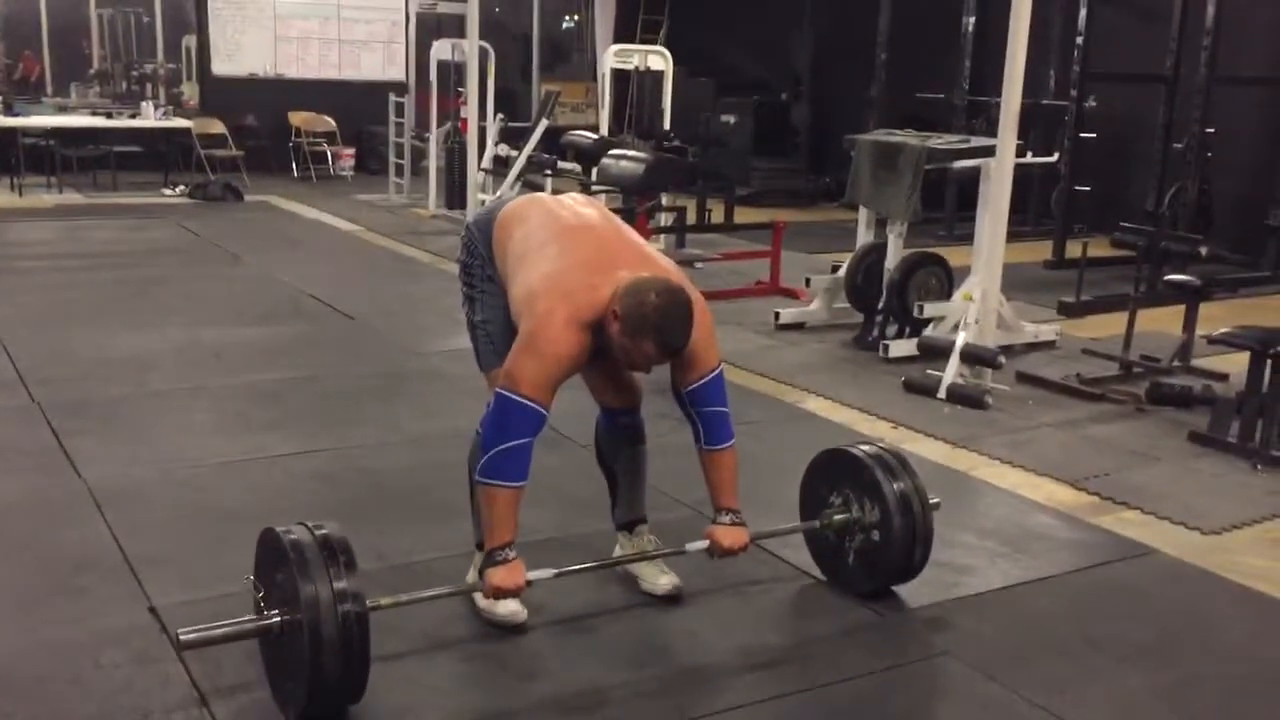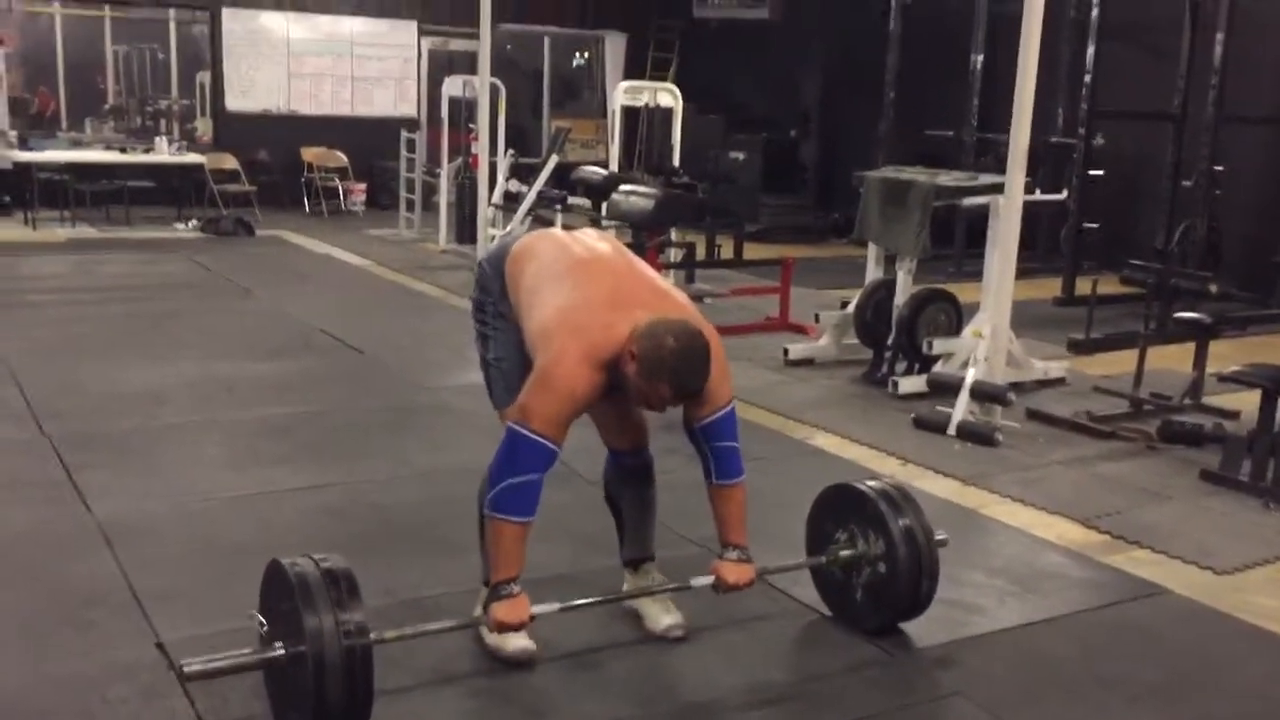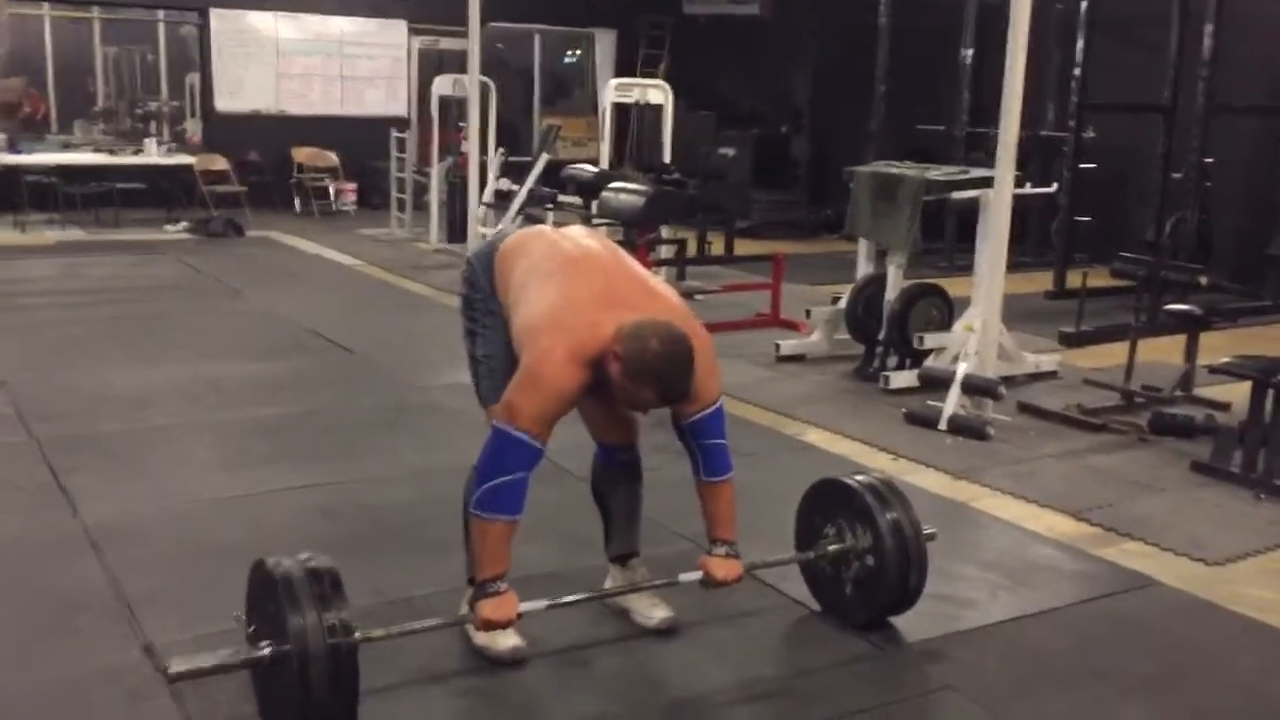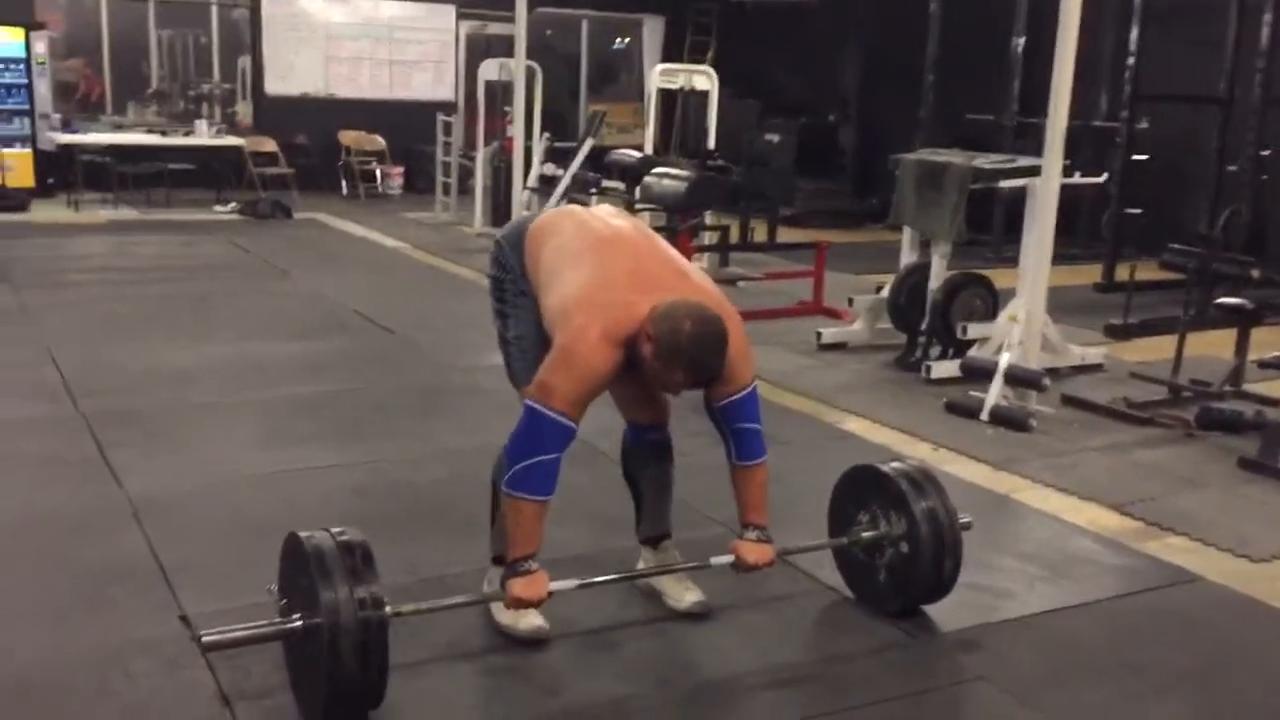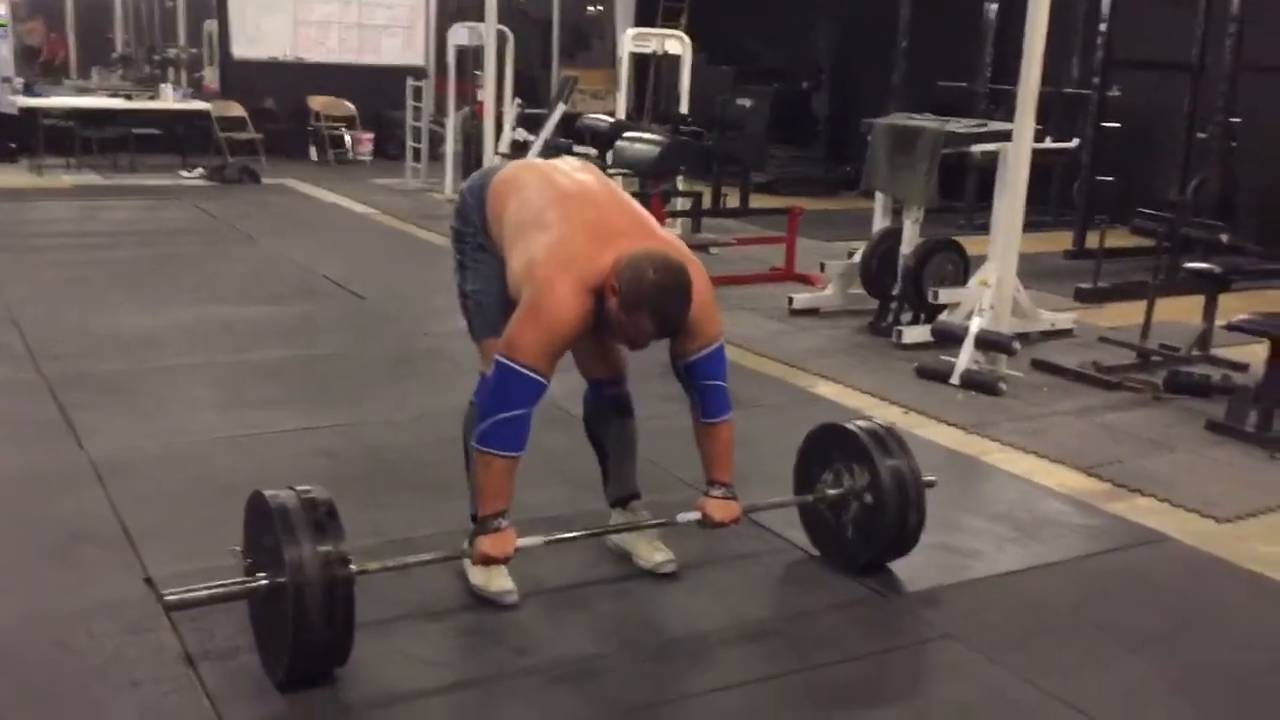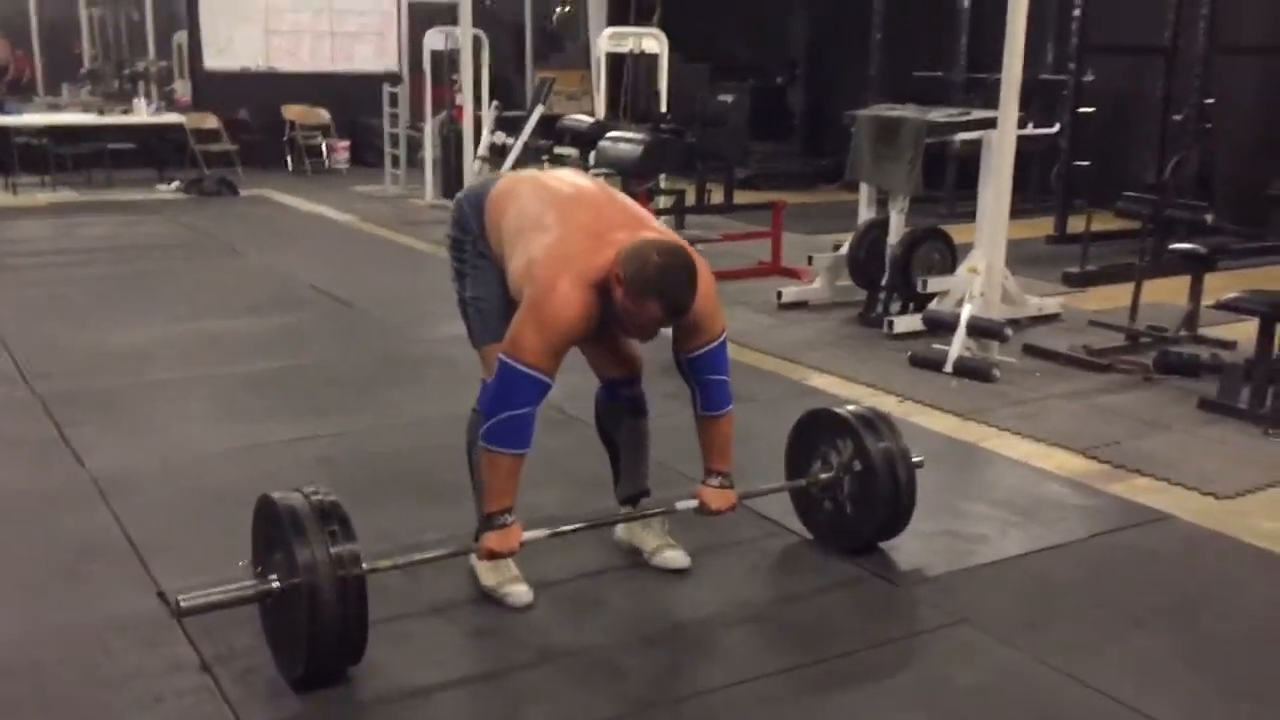
dt=0.4s
person 1, frame 1
left shoulder: (686, 312)
right shoulder: (560, 323)
left elbow: (710, 411)
right elbow: (509, 432)
left wrist: (728, 514)
right wrist: (501, 555)
left knee: (623, 402)
right knee: (511, 408)
left ankle: (633, 537)
right ankle: (484, 557)
person 1, frame 2
left shoulder: (700, 346)
right shoulder: (575, 360)
left elbow: (721, 447)
right elbow: (520, 466)
left wrist: (735, 550)
right wrist: (507, 589)
right hip: (507, 282)
left knee: (630, 443)
right knee: (521, 445)
left ankle: (638, 573)
right ankle: (492, 595)
person 1, frame 3
left shoulder: (689, 344)
right shoulder: (559, 359)
left elbow: (710, 444)
right elbow: (505, 465)
left wrist: (723, 546)
right wrist: (493, 587)
right hip: (496, 278)
left knee: (620, 440)
right knee: (509, 443)
left ankle: (624, 570)
right ankle: (477, 593)
person 1, frame 4
left shoulder: (723, 330)
right shoulder: (593, 340)
left elbow: (743, 427)
right elbow: (537, 444)
left wrist: (754, 530)
right wrist: (523, 565)
right hip: (525, 258)
left knee: (650, 419)
right knee: (539, 421)
left ankle: (657, 552)
right ankle: (502, 570)
person 1, frame 5
left shoulder: (690, 286)
right shoulder: (561, 294)
left elbow: (708, 384)
right elbow: (507, 403)
left wrist: (720, 488)
right wrist: (494, 523)
right hip: (488, 210)
left knee: (608, 378)
right knee: (502, 377)
left ankle: (627, 514)
right ankle: (479, 531)
person 1, frame 6
left shoulder: (691, 281)
right shoulder: (564, 293)
left elbow: (710, 378)
right elbow: (512, 403)
left wrist: (719, 476)
right wrist: (500, 519)
right hip: (486, 225)
left knee: (623, 377)
right knee: (503, 387)
left ankle: (635, 512)
right ankle: (490, 544)
